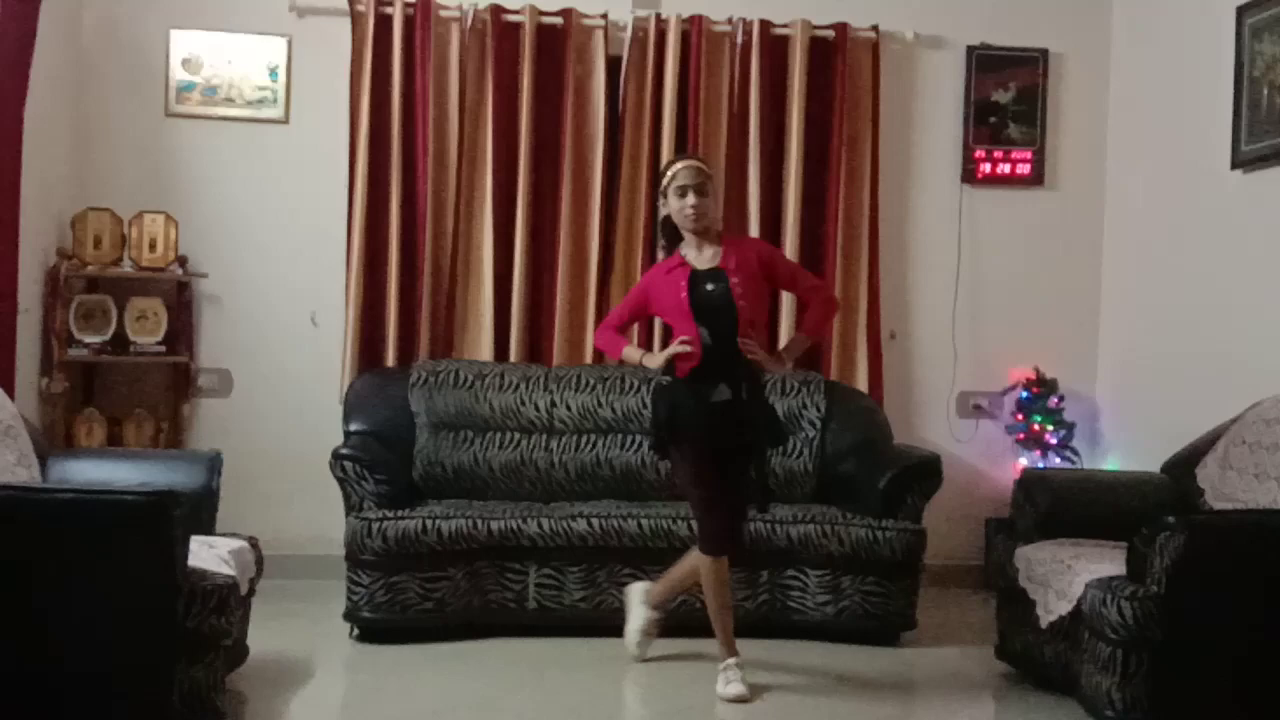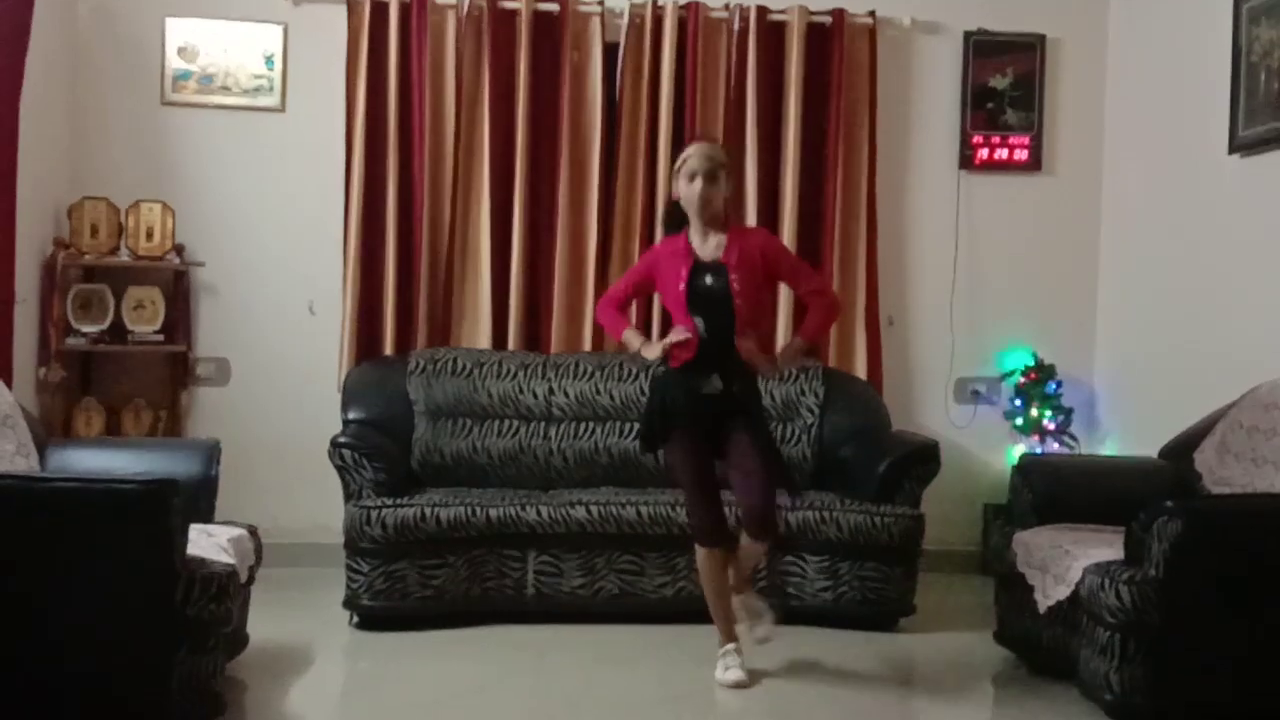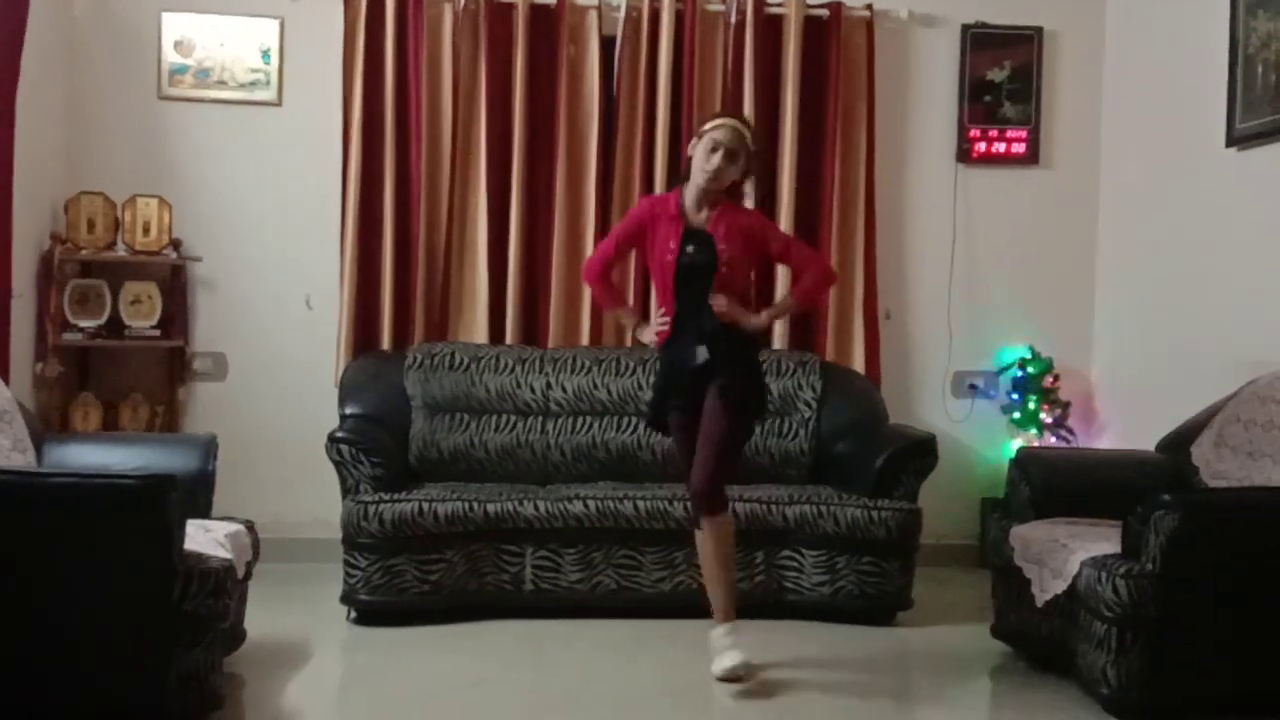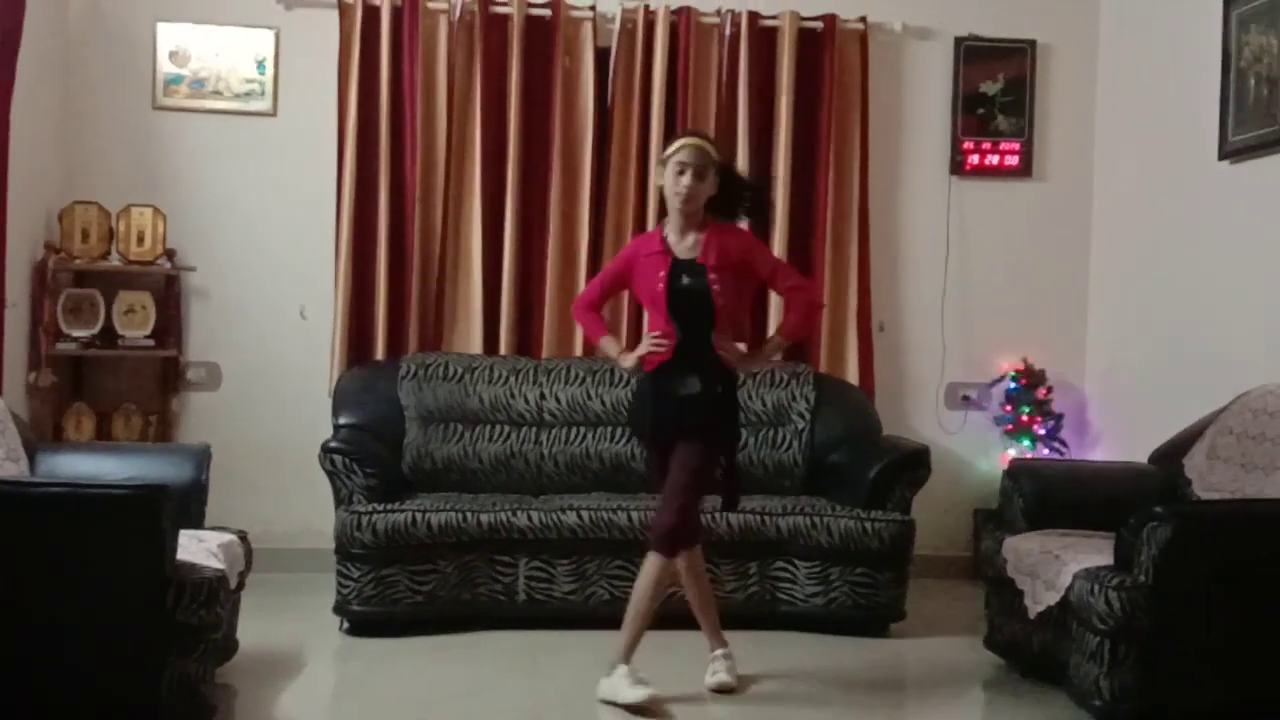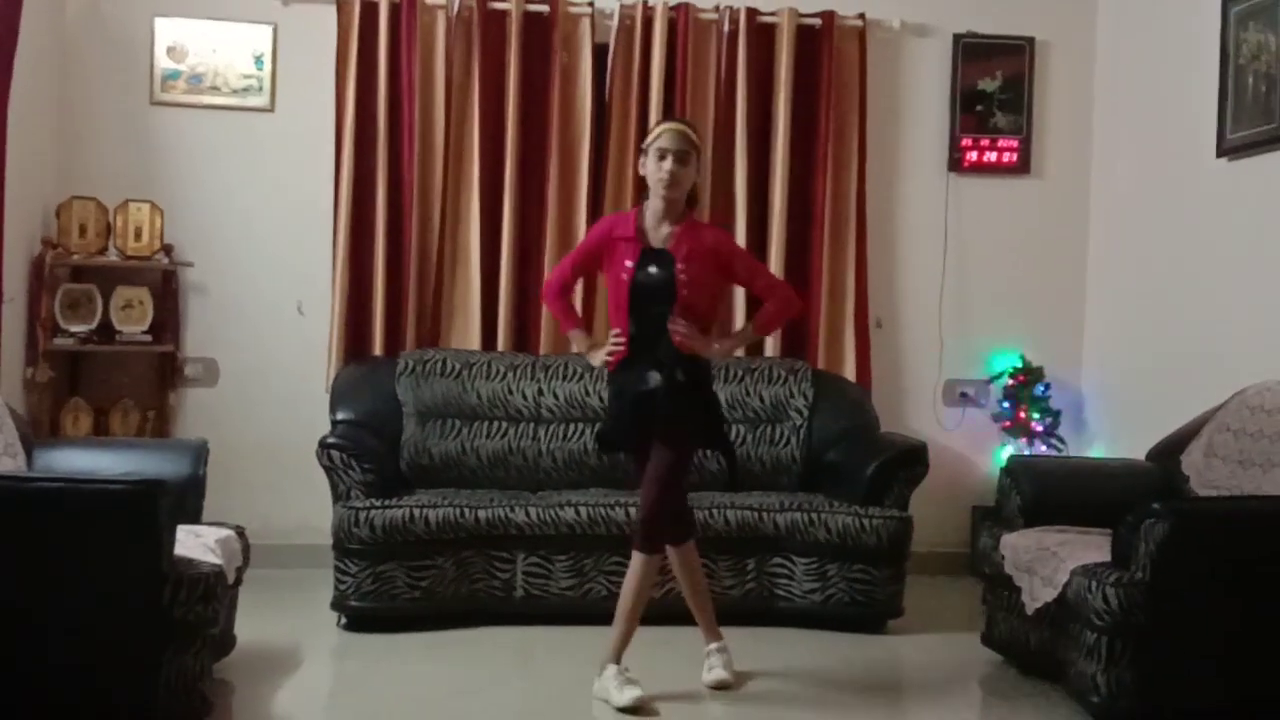
dt=0.2s
person 1, frame 1
left shoulder: (753, 252)
right shoulder: (661, 276)
left elbow: (821, 299)
right elbow: (607, 332)
left wrist: (786, 357)
right wrist: (650, 359)
left hip: (744, 406)
right hip: (688, 406)
left knee: (729, 533)
right knee: (714, 530)
left ankle: (650, 594)
right ankle: (728, 657)
person 1, frame 2
left shoulder: (757, 246)
right shoulder: (663, 253)
left elbow: (823, 299)
right elbow: (609, 306)
left wrist: (782, 357)
right wrist: (645, 347)
left hip: (736, 394)
right hip: (681, 393)
left knee: (760, 514)
right knee: (706, 520)
left ankle: (741, 589)
right ankle: (727, 643)
person 1, frame 3
left shoulder: (746, 224)
right shoulder: (653, 213)
left elbow: (818, 271)
right elbow: (596, 271)
left wrist: (765, 318)
right wrist: (637, 328)
left hip: (731, 363)
right hip: (680, 365)
left knee: (706, 485)
right knee: (703, 495)
left ankle: (724, 626)
right ankle: (724, 626)
person 1, frame 4
left shoulder: (736, 245)
right shoulder: (641, 250)
left elbow: (805, 298)
right elbow: (586, 306)
left wrist: (759, 358)
right wrist: (624, 355)
left hip: (710, 399)
right hip: (660, 395)
left knee: (667, 527)
right knee: (682, 528)
left ankle: (619, 667)
right ankle: (717, 647)
person 1, frame 5
left shoulder: (709, 242)
right shoulder: (611, 233)
left elbow: (783, 299)
right elbow: (555, 288)
left wrist: (724, 347)
right wrist: (590, 350)
left hip: (685, 391)
right hip: (632, 388)
left knee: (650, 524)
right knee: (672, 520)
left ankle: (611, 668)
right ankle: (714, 641)
